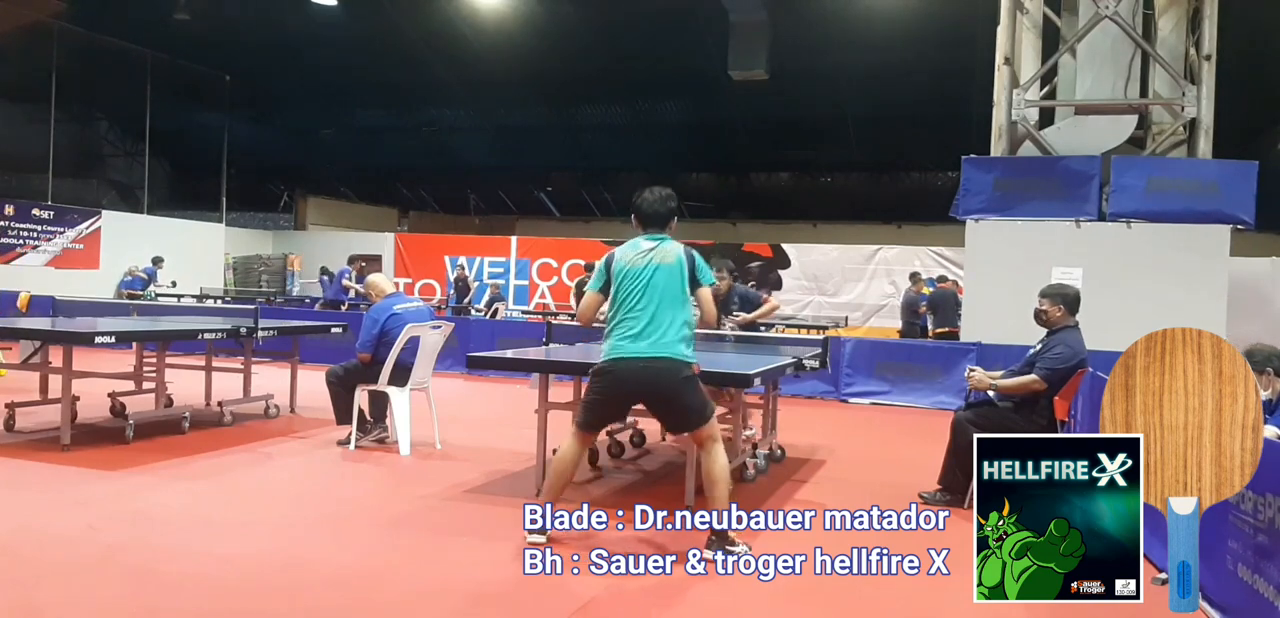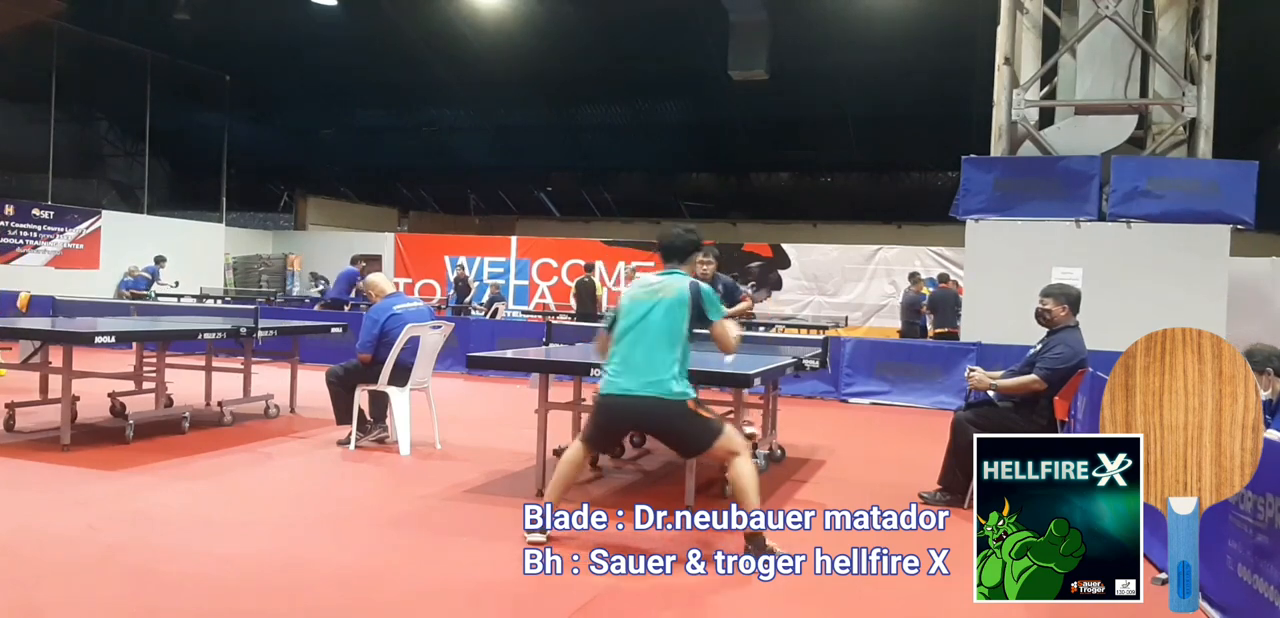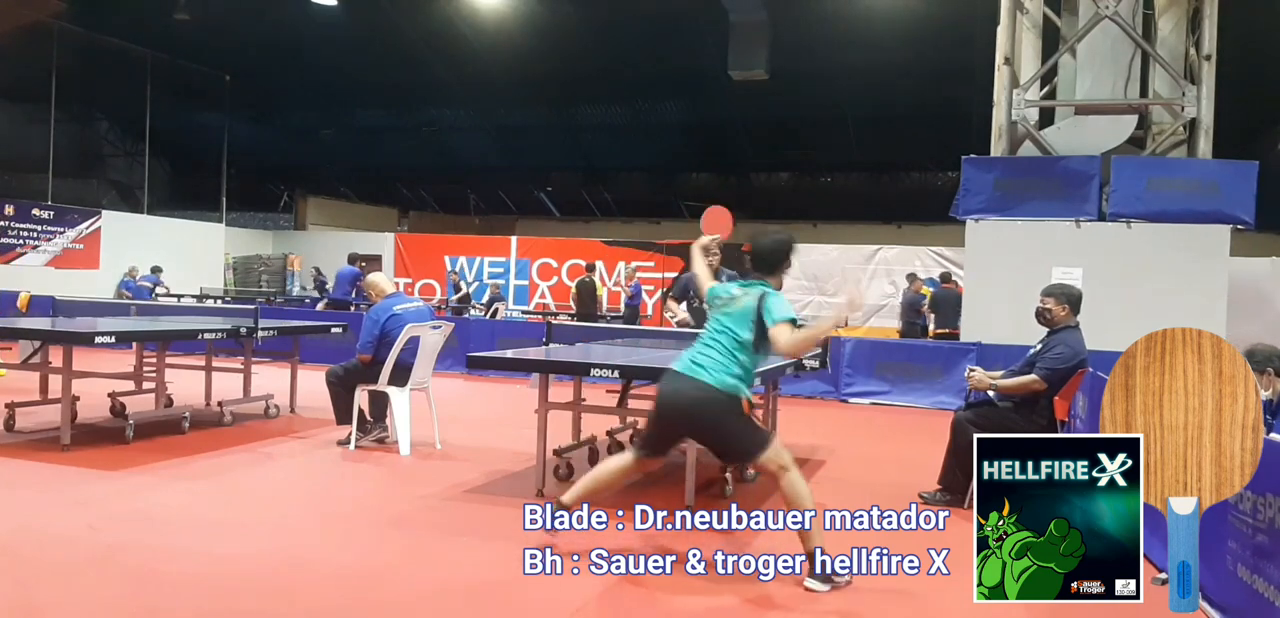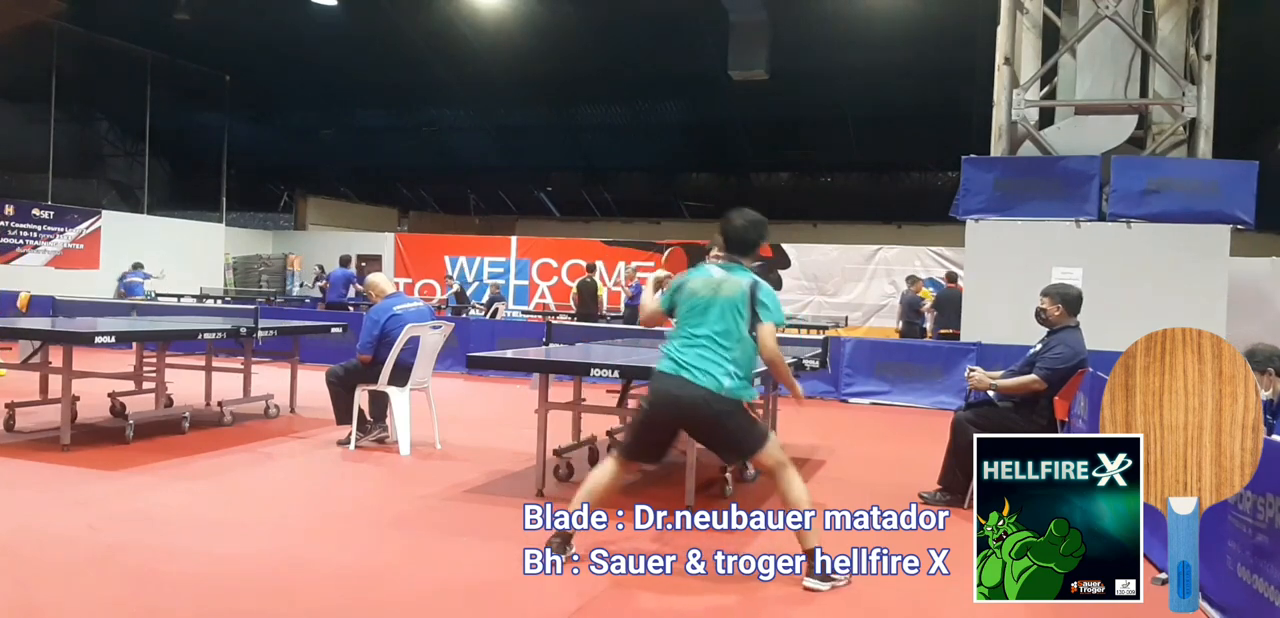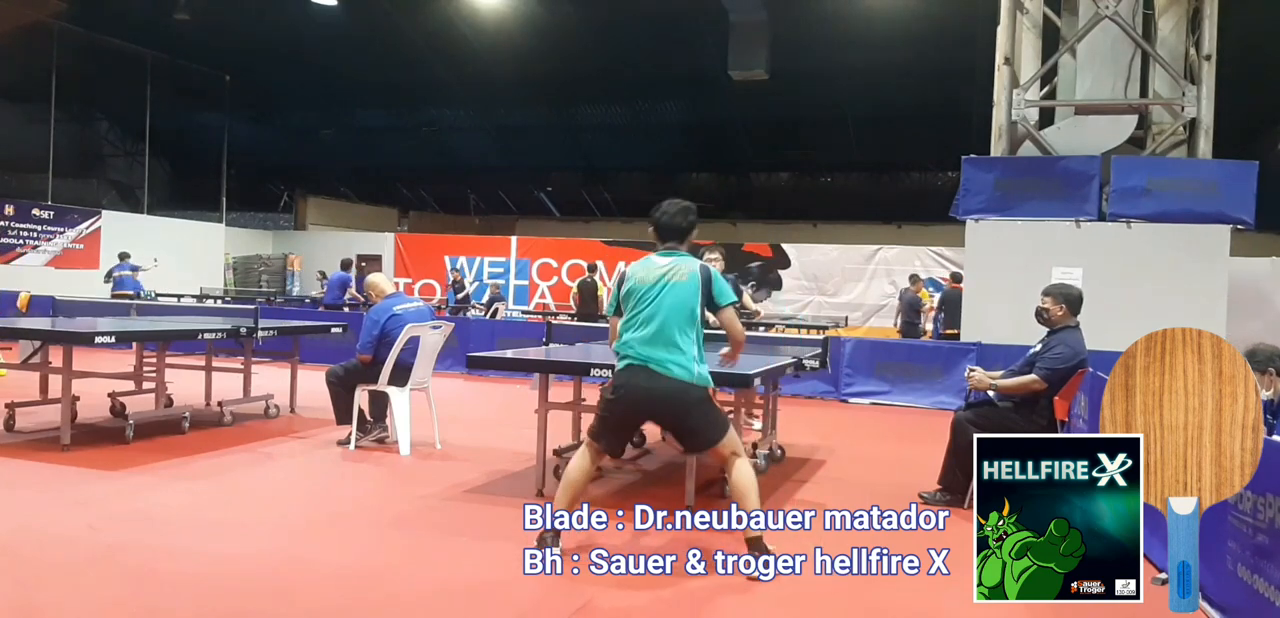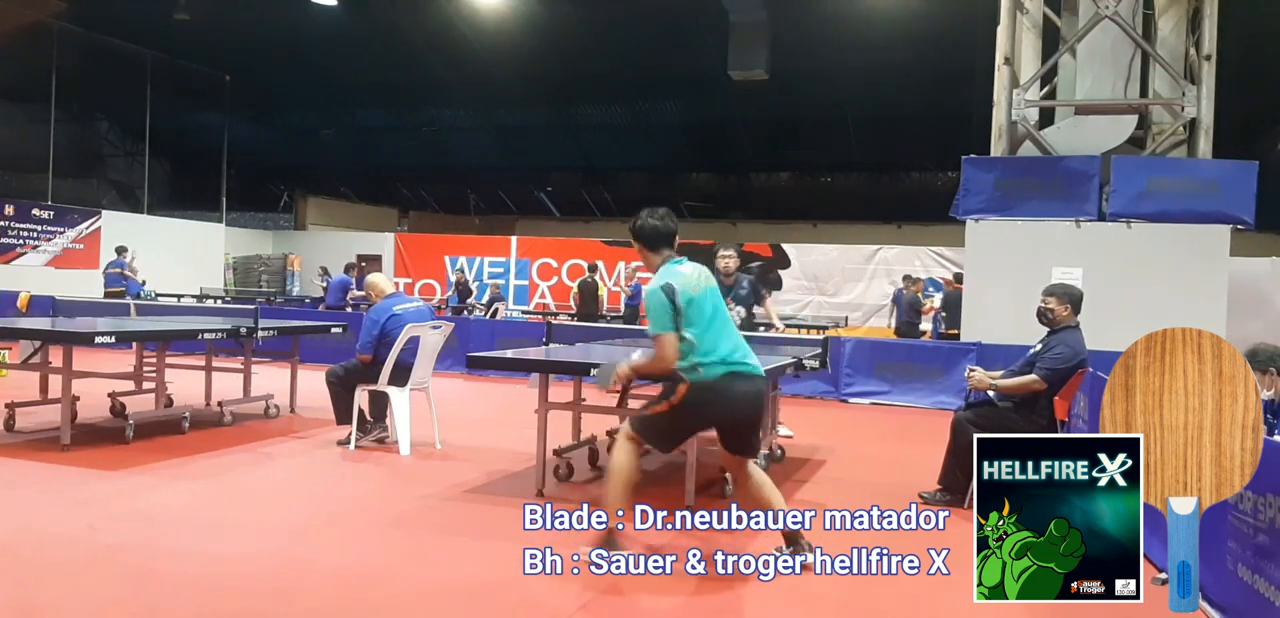
dt=0.3s
person 1, frame 1
left shoulder: (616, 256)
right shoulder: (687, 257)
left elbow: (584, 316)
right elbow: (709, 318)
left hip: (616, 365)
right hip: (671, 366)
left knee: (579, 437)
right knee: (711, 440)
left ankle: (539, 522)
right ankle: (720, 536)
person 1, frame 2
left shoulder: (632, 290)
right shoulder: (696, 289)
left elbow: (605, 348)
right elbow: (728, 345)
right wrist: (735, 328)
left hip: (614, 397)
right hip: (666, 399)
left knee: (583, 447)
right knee: (737, 450)
right ankle: (756, 543)
person 1, frame 3
left shoulder: (729, 290)
right shoulder: (771, 300)
left elbow: (703, 282)
right elbow: (786, 346)
left wrist: (698, 249)
right wrist: (833, 322)
left hip: (674, 387)
right hip: (714, 397)
left knee: (638, 459)
right knee: (784, 468)
left ankle: (562, 506)
right ankle: (818, 567)
person 1, frame 4
left shoulder: (693, 277)
right shoulder: (759, 289)
left elbow: (647, 317)
right elbow: (770, 352)
left wrist: (650, 286)
right wrist: (794, 387)
left hip: (666, 388)
right hip: (718, 398)
left knee: (620, 461)
right knee: (781, 466)
left ankle: (560, 536)
right ankle: (816, 564)
person 1, frame 5
left shoulder: (630, 273)
right shoulder: (703, 272)
left elbow: (614, 336)
right elbow: (735, 333)
right wrist: (732, 353)
left hip: (630, 380)
right hip: (683, 385)
left knee: (592, 450)
right knee: (735, 456)
left ankle: (551, 532)
right ankle: (755, 546)
person 1, frame 6
left shoulder: (659, 288)
right shoulder: (699, 271)
left elbow: (666, 360)
left wrist: (631, 369)
right wrist: (647, 365)
left hip: (709, 387)
right hip: (751, 383)
left knee: (628, 438)
right knee: (739, 463)
left ankle: (610, 541)
right ankle: (797, 542)
person 2, frame 1
left shoulder: (1066, 345)
right shoulder: (1058, 337)
left elbow: (1036, 382)
right elbow: (1024, 372)
left wrist: (991, 385)
right wrist: (988, 374)
left hip: (1035, 419)
right hip: (1025, 409)
left knee: (964, 421)
right knee: (965, 412)
left ankle: (955, 491)
right ankle: (959, 485)
person 2, frame 2
left shoulder: (1066, 346)
right shoulder: (1057, 337)
left elbow: (1037, 382)
right elbow: (1024, 372)
left wrist: (991, 385)
right wrist: (988, 374)
left hip: (1035, 419)
right hip: (1025, 409)
left knee: (964, 421)
right knee: (964, 412)
left ankle: (955, 491)
right ankle: (961, 484)
person 2, frame 3
left shoulder: (1067, 345)
right shoulder: (1058, 337)
left elbow: (1036, 382)
right elbow: (1024, 371)
left wrist: (991, 385)
right wrist: (988, 374)
left hip: (1035, 419)
right hip: (1024, 409)
left knee: (964, 421)
right knee: (964, 411)
left ankle: (955, 491)
right ankle: (959, 485)
person 2, frame 4
left shoulder: (1066, 345)
right shoulder: (1058, 337)
left elbow: (1036, 382)
right elbow: (1024, 372)
left wrist: (991, 385)
right wrist: (988, 374)
left hip: (1034, 419)
right hip: (1024, 409)
left knee: (964, 421)
right knee: (965, 411)
left ankle: (955, 491)
right ankle: (961, 484)
person 2, frame 5
left shoulder: (1066, 345)
right shoulder: (1058, 337)
left elbow: (1036, 382)
right elbow: (1024, 372)
left wrist: (991, 385)
right wrist: (988, 374)
left hip: (1035, 419)
right hip: (1025, 409)
left knee: (964, 421)
right knee: (965, 412)
left ankle: (955, 491)
right ankle: (958, 485)
person 2, frame 6
left shoulder: (1066, 345)
right shoulder: (1058, 337)
left elbow: (1036, 382)
right elbow: (1023, 372)
left wrist: (991, 385)
right wrist: (988, 374)
left hip: (1035, 419)
right hip: (1024, 409)
left knee: (964, 421)
right knee: (965, 411)
left ankle: (955, 491)
right ankle: (960, 484)
person 3, frame 1
left shoulder: (377, 310)
right shoulder: (424, 306)
left elbow: (364, 356)
left wrist: (364, 356)
left hip: (393, 373)
left knee: (334, 375)
right knee: (377, 366)
left ankle: (363, 428)
right ankle: (378, 424)
person 3, frame 2
left shoulder: (377, 311)
right shoulder: (424, 306)
left elbow: (364, 356)
left wrist: (364, 357)
left hip: (393, 373)
left knee: (334, 375)
right knee: (377, 366)
left ankle: (363, 428)
right ankle: (378, 424)
person 3, frame 3
left shoulder: (377, 311)
right shoulder: (424, 306)
left elbow: (364, 356)
left wrist: (361, 356)
left hip: (393, 373)
left knee: (334, 375)
right knee: (377, 366)
left ankle: (362, 427)
right ankle: (378, 424)
person 3, frame 4
left shoulder: (377, 311)
right shoulder: (424, 306)
left elbow: (364, 356)
left wrist: (362, 356)
left hip: (394, 373)
left knee: (334, 375)
right knee: (377, 366)
left ankle: (363, 427)
right ankle: (378, 424)
person 3, frame 5
left shoulder: (377, 311)
right shoulder: (424, 306)
left elbow: (364, 356)
left wrist: (364, 356)
left hip: (394, 373)
left knee: (334, 374)
right knee: (377, 366)
left ankle: (362, 428)
right ankle: (378, 424)
person 3, frame 6
left shoulder: (377, 311)
right shoulder: (424, 306)
left elbow: (364, 356)
left wrist: (362, 356)
left hip: (394, 373)
left knee: (334, 374)
right knee: (378, 365)
left ankle: (362, 427)
right ankle: (378, 424)
